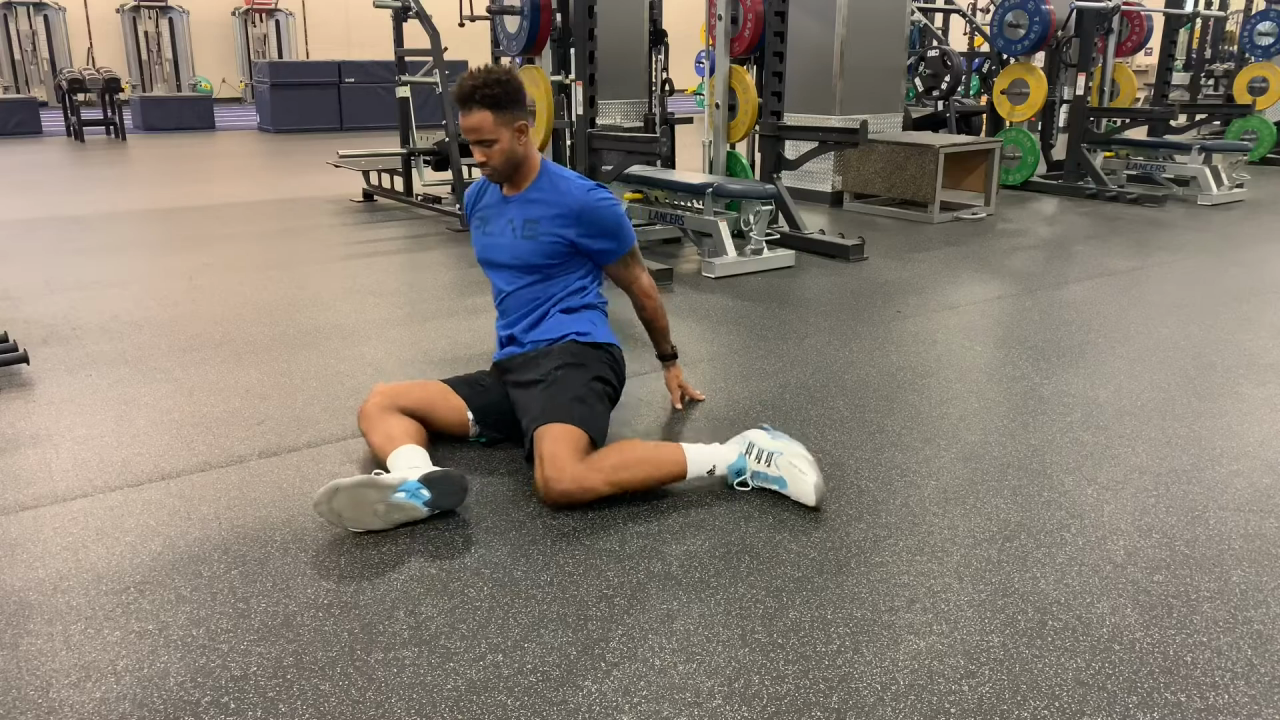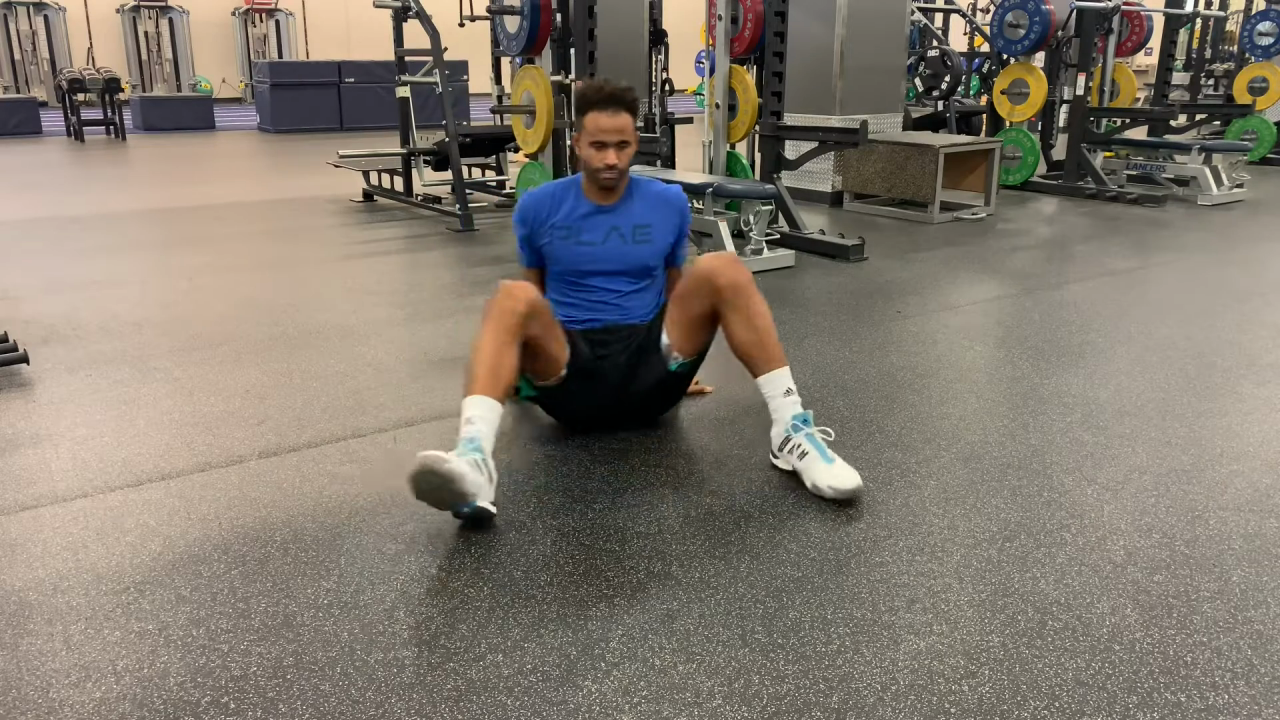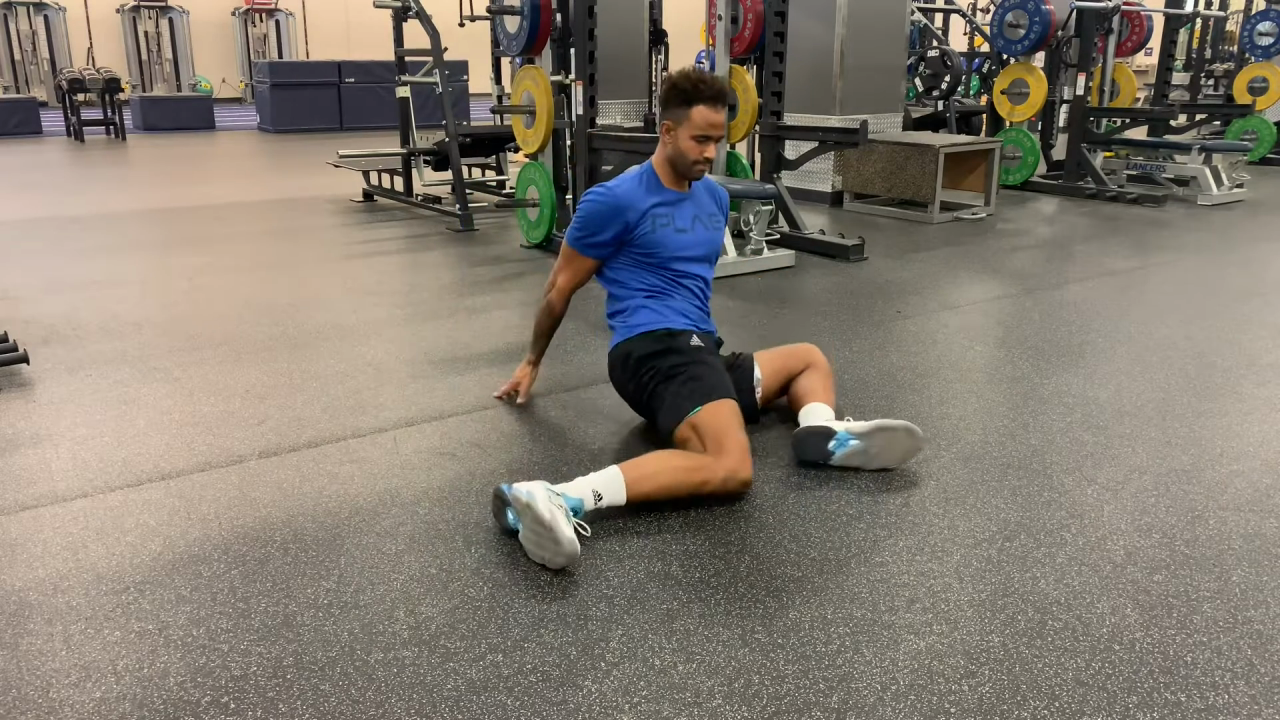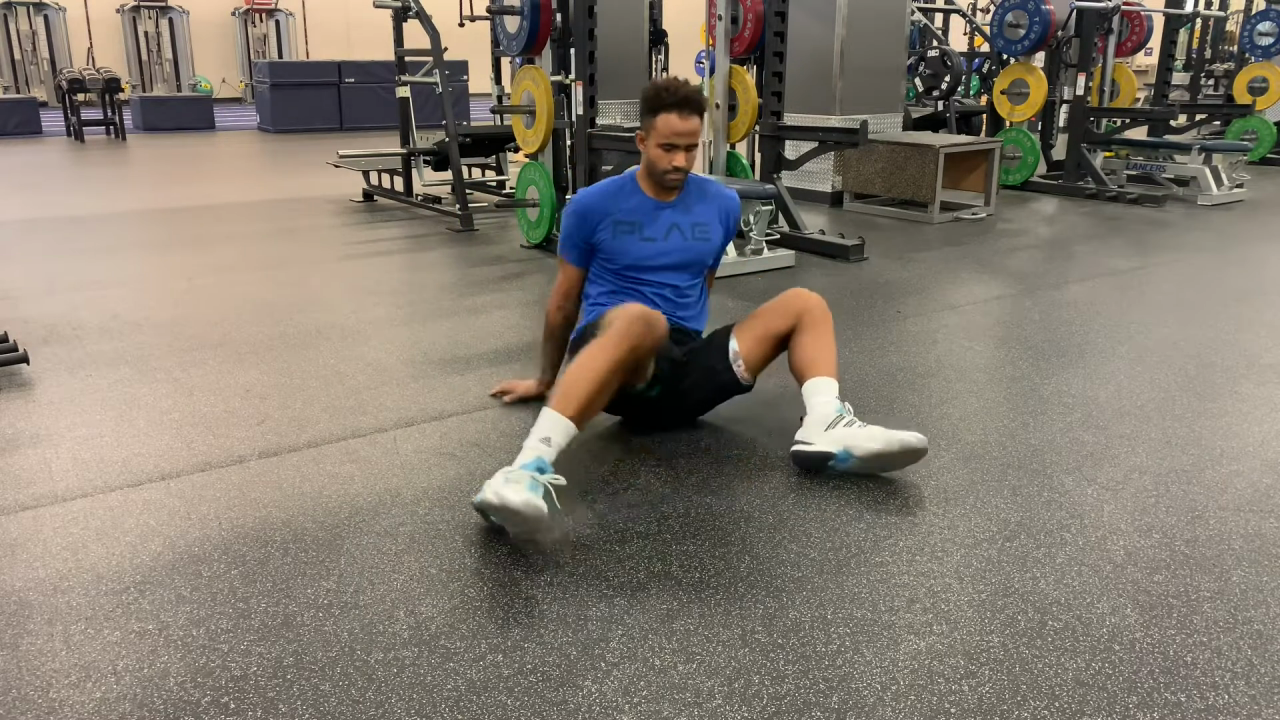
dt=1s
person 1, frame 1
left shoulder: (582, 202)
right shoulder: (478, 199)
left elbow: (638, 284)
left wrist: (669, 362)
left hip: (574, 356)
right hip: (514, 367)
left knee: (562, 482)
right knee: (378, 407)
left ankle: (737, 458)
right ankle: (417, 485)
person 1, frame 2
left shoulder: (669, 203)
right shoulder: (539, 207)
right elbow: (528, 284)
left wrist: (671, 363)
right wrist: (502, 371)
left hip: (646, 372)
right hip: (570, 377)
left knee: (722, 269)
right knee: (517, 298)
left ankle: (792, 430)
right ankle: (471, 464)
person 1, frame 3
left shoulder: (714, 198)
right shoulder: (615, 201)
right elbow: (561, 287)
right wrist: (532, 362)
left hip: (694, 351)
right hip: (658, 351)
left knee: (811, 359)
right knee: (729, 471)
left ankle: (826, 435)
right ankle: (558, 501)
person 1, frame 4
left shoulder: (721, 205)
right shoulder: (592, 207)
right elbow: (565, 298)
right wrist: (546, 379)
left hip: (686, 368)
right hip: (617, 371)
left knee: (805, 305)
right knee: (641, 320)
left ankle: (827, 429)
right ankle: (529, 474)
